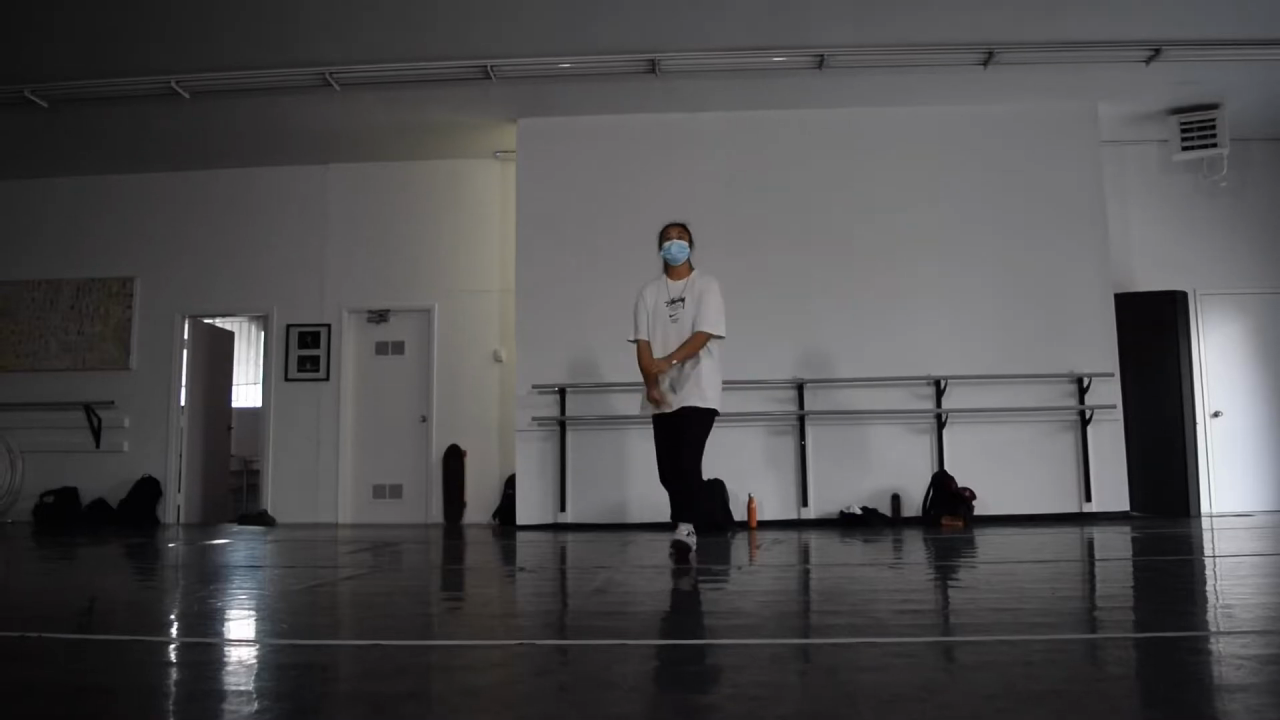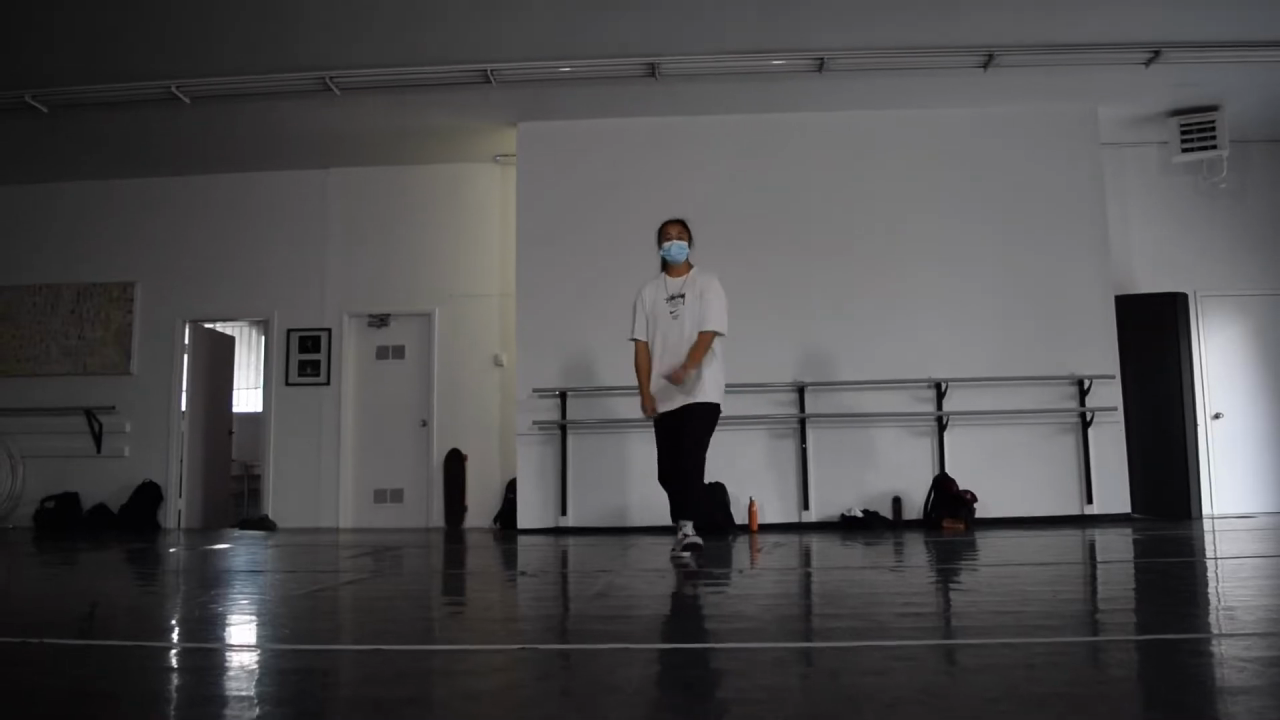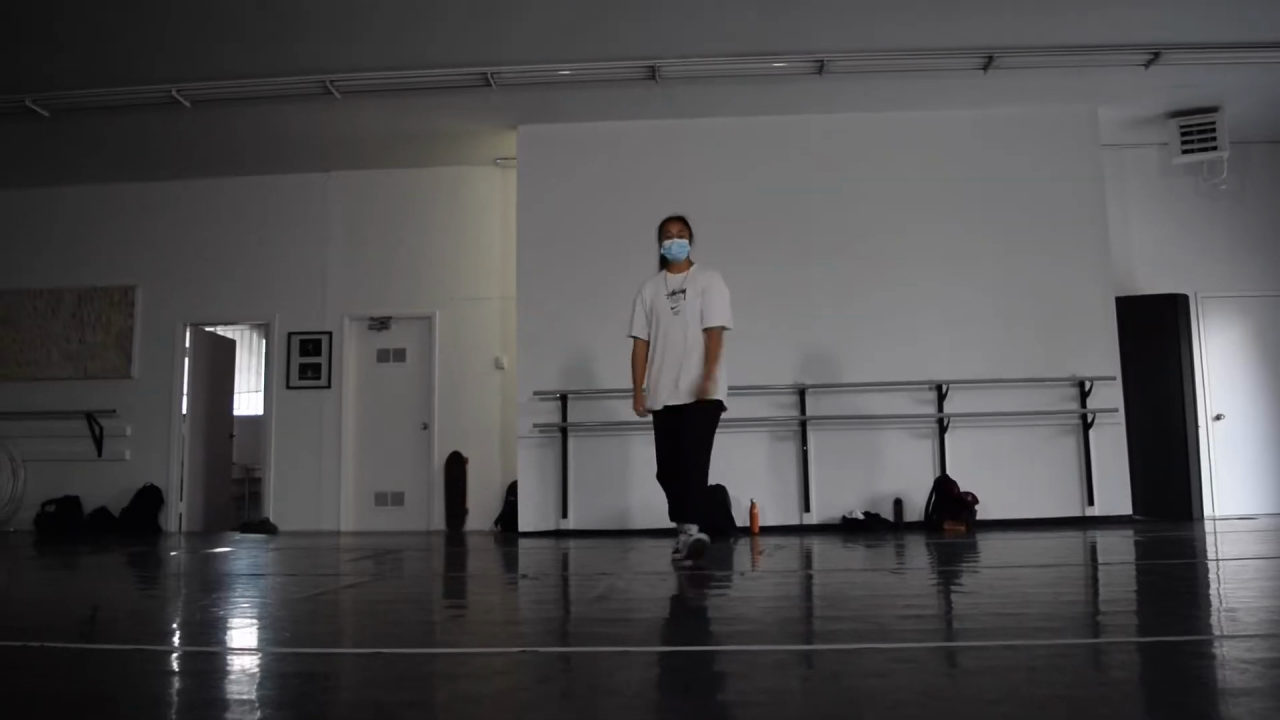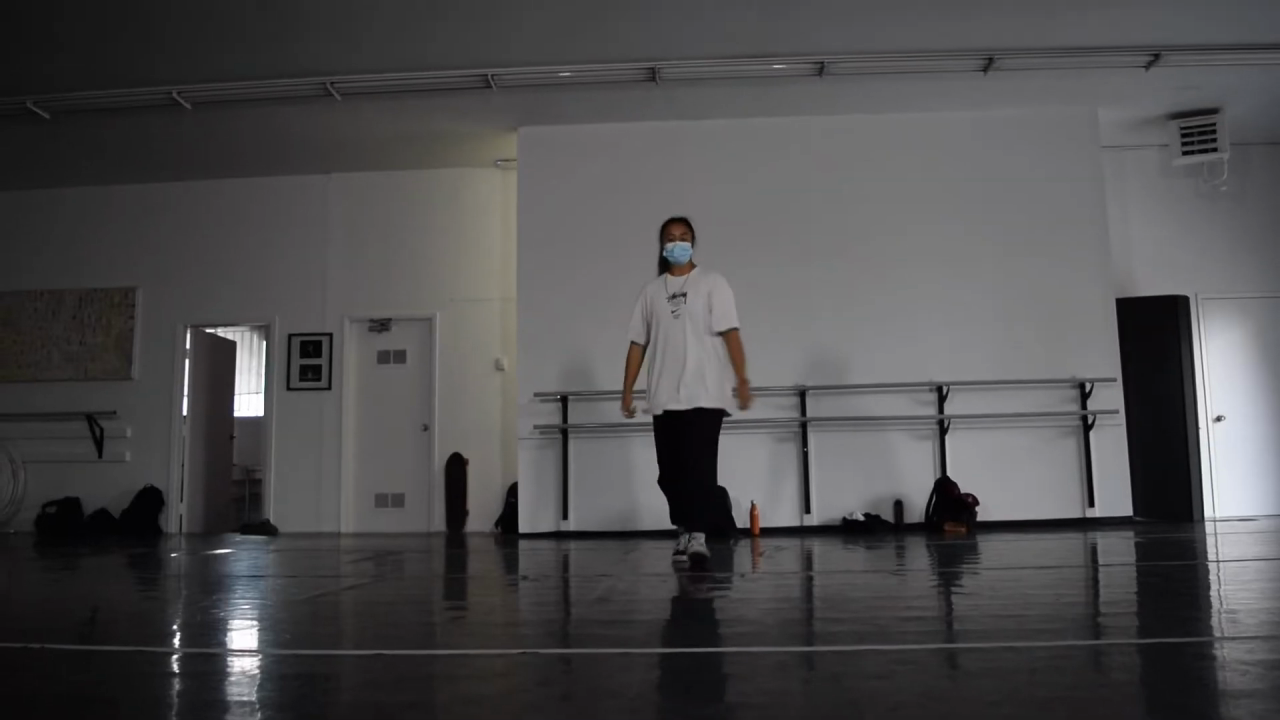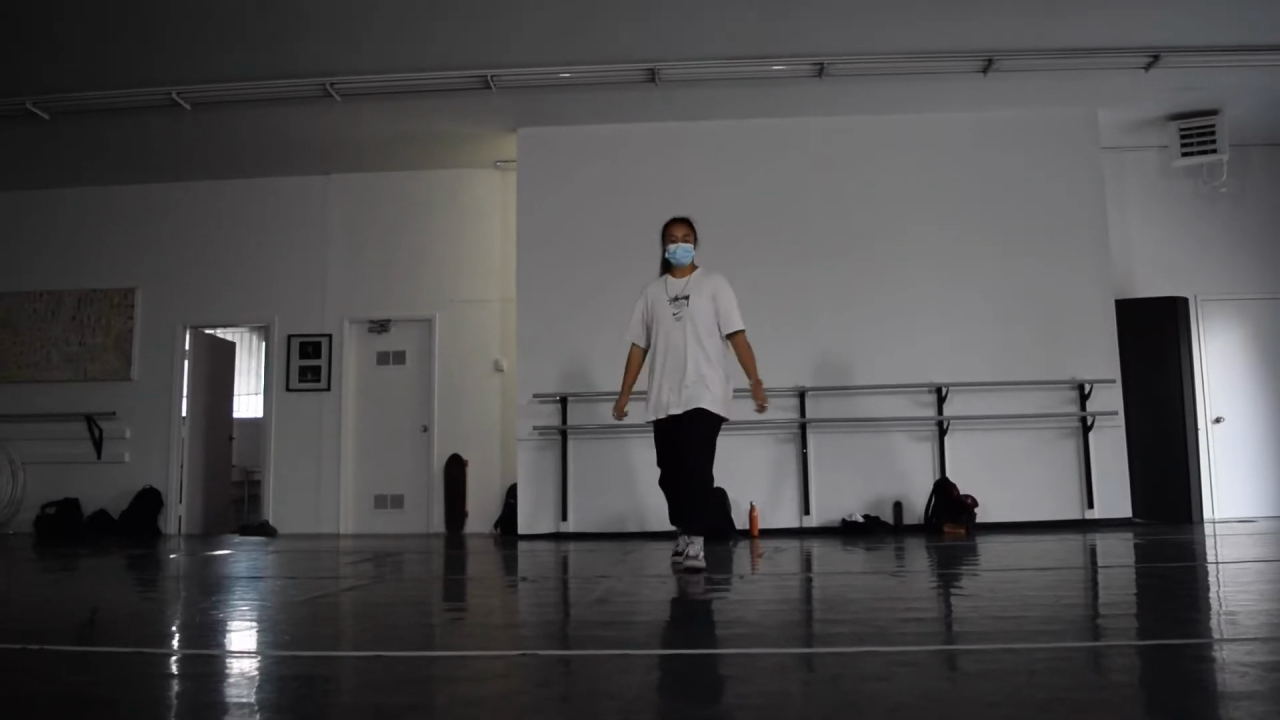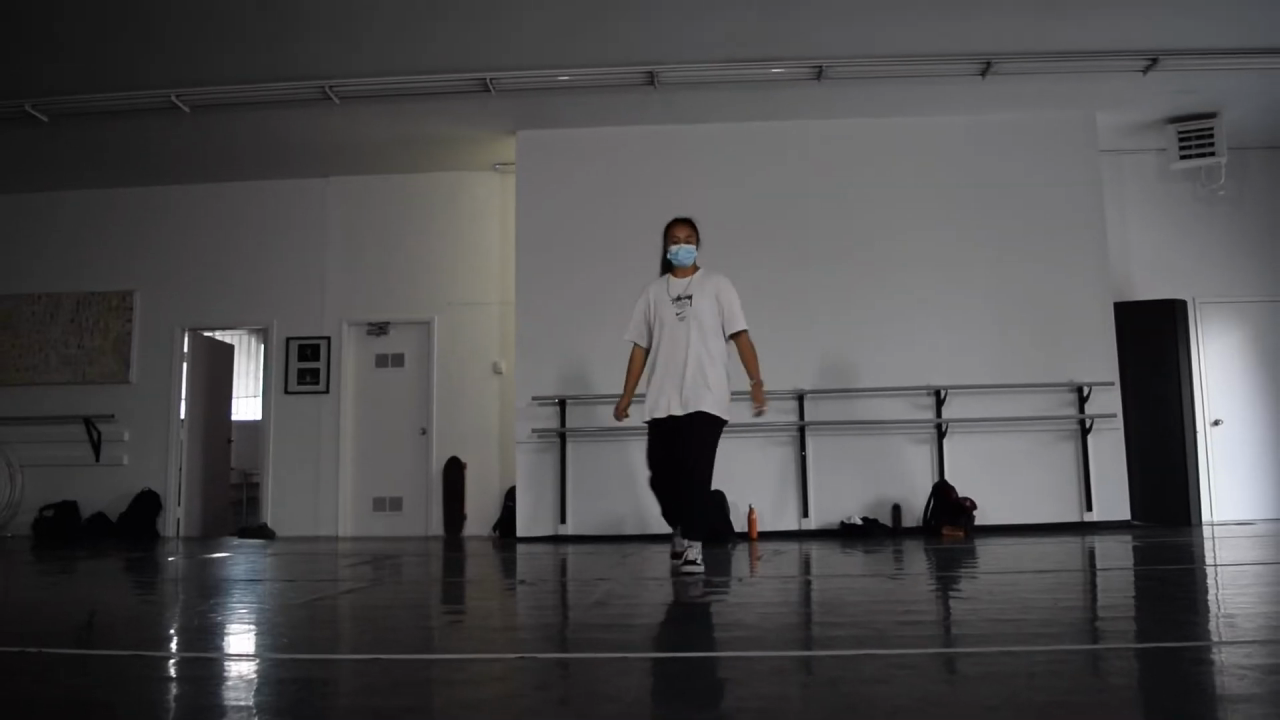
dt=0.1s
person 1, frame 1
left shoulder: (706, 286)
right shoulder: (649, 292)
left elbow: (703, 335)
right elbow: (643, 345)
left wrist: (668, 362)
right wrist: (651, 385)
left hip: (699, 392)
right hip: (663, 396)
left knee: (687, 461)
right knee: (669, 466)
left ankle: (683, 528)
right ankle: (684, 528)
person 1, frame 2
left shoulder: (707, 283)
right shoulder: (648, 291)
left elbow: (708, 334)
right elbow: (642, 345)
left wrist: (686, 368)
right wrist: (645, 391)
left hip: (701, 392)
right hip: (664, 397)
left knee: (690, 458)
right knee: (669, 467)
left ankle: (687, 526)
right ankle: (684, 528)
person 1, frame 3
left shoulder: (709, 280)
right shoulder: (650, 288)
left elbow: (715, 332)
right elbow: (641, 342)
left wrist: (708, 376)
right wrist: (638, 388)
left hip: (701, 391)
right hip: (663, 393)
left knee: (695, 457)
right knee: (669, 467)
left ankle: (694, 528)
right ankle: (684, 529)
person 1, frame 4
left shoulder: (712, 283)
right shoulder: (651, 291)
left elbow: (730, 334)
right elbow: (638, 344)
left wrist: (742, 380)
right wrist: (628, 390)
left hip: (705, 397)
right hip: (665, 396)
left knee: (700, 464)
right knee: (670, 471)
left ankle: (698, 536)
right ankle: (685, 532)
person 1, frame 5
left shoulder: (714, 284)
right shoulder: (652, 292)
left elbow: (737, 335)
right elbow: (638, 347)
left wrist: (755, 381)
right wrist: (624, 394)
left hip: (705, 397)
right hip: (664, 400)
left knee: (696, 468)
right knee: (670, 472)
left ankle: (695, 542)
right ankle: (683, 532)
person 1, frame 6
left shoulder: (717, 285)
right shoulder: (653, 292)
left elbow: (740, 335)
right elbow: (640, 347)
left wrist: (756, 382)
right wrist: (626, 395)
left hip: (706, 399)
right hip: (663, 401)
left knee: (696, 472)
right knee: (663, 474)
left ankle: (693, 546)
right ankle: (680, 531)
